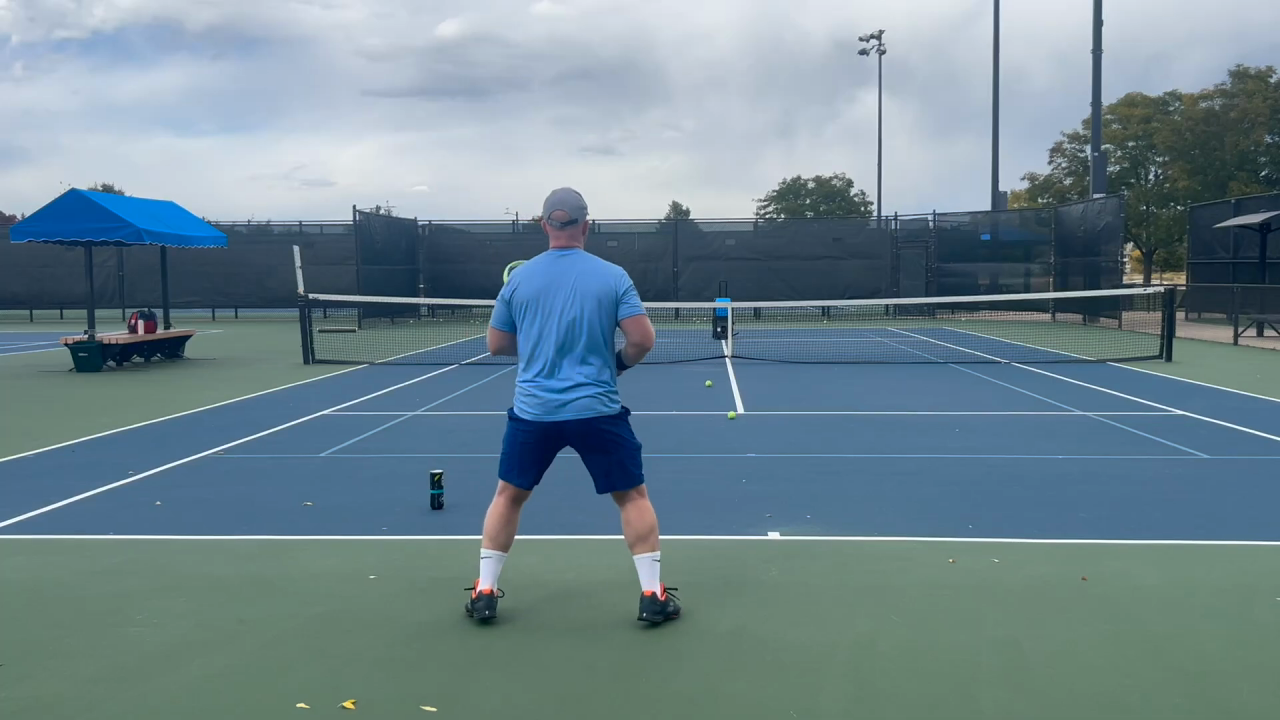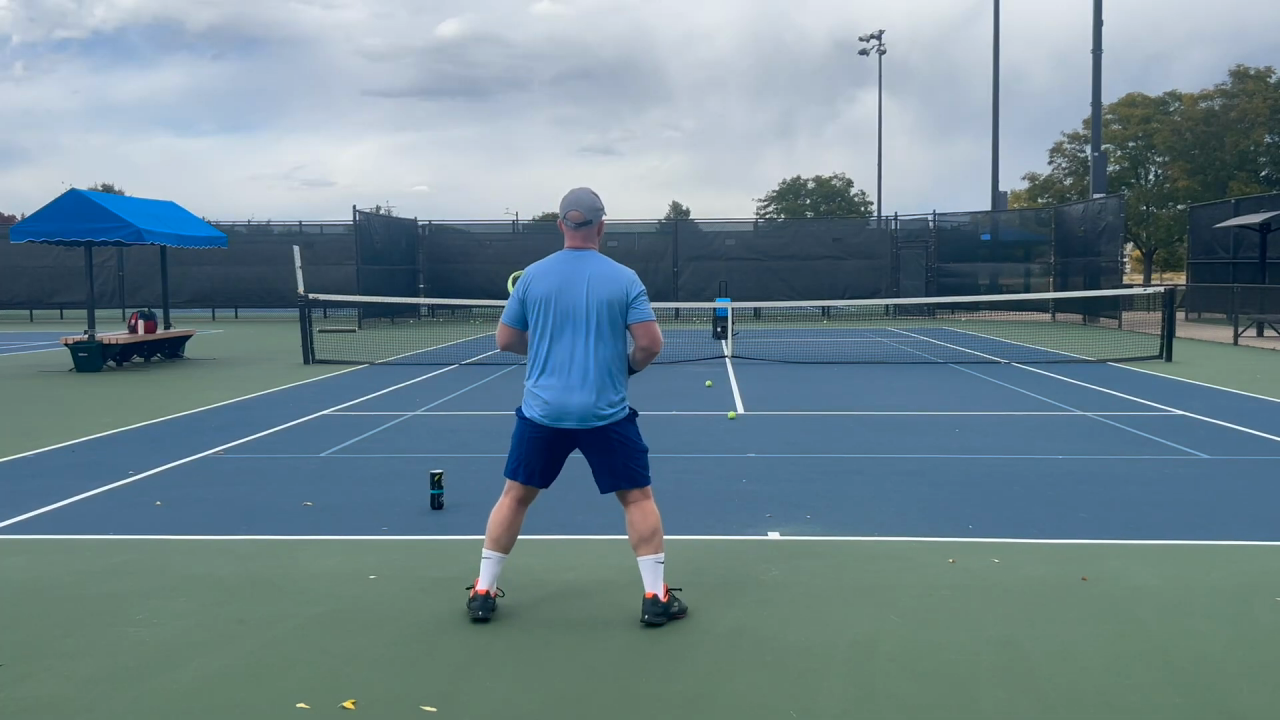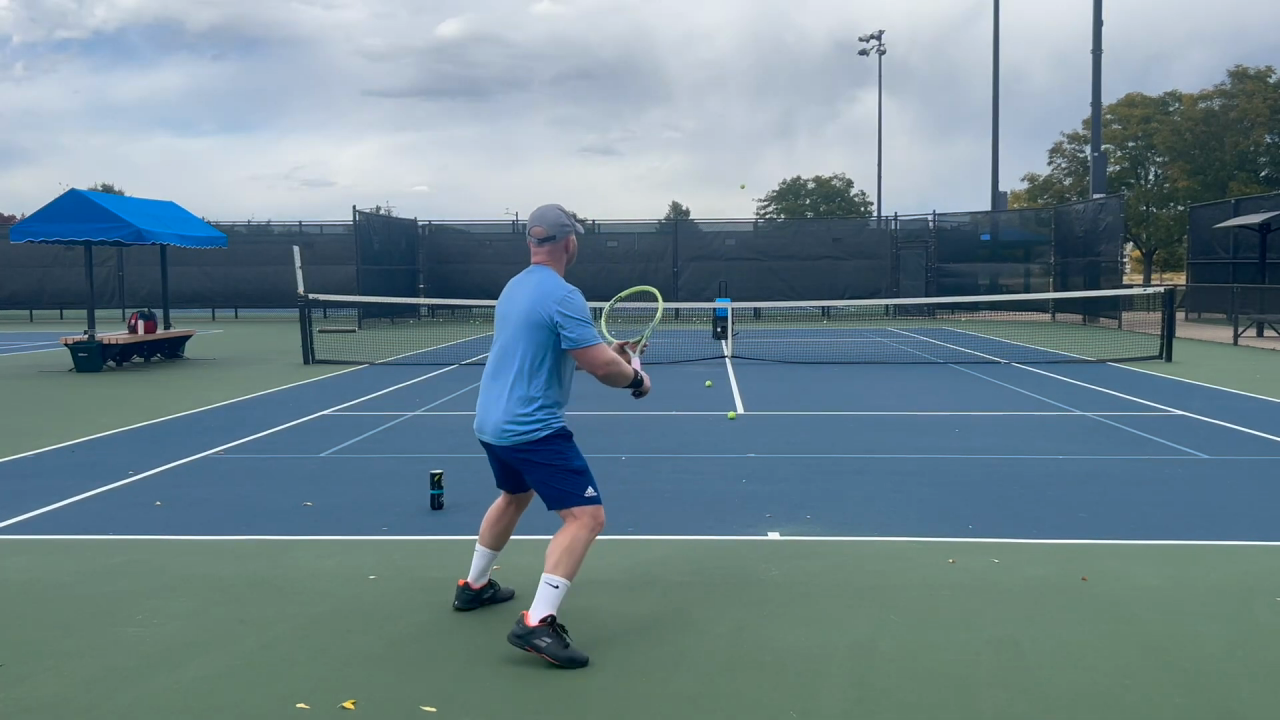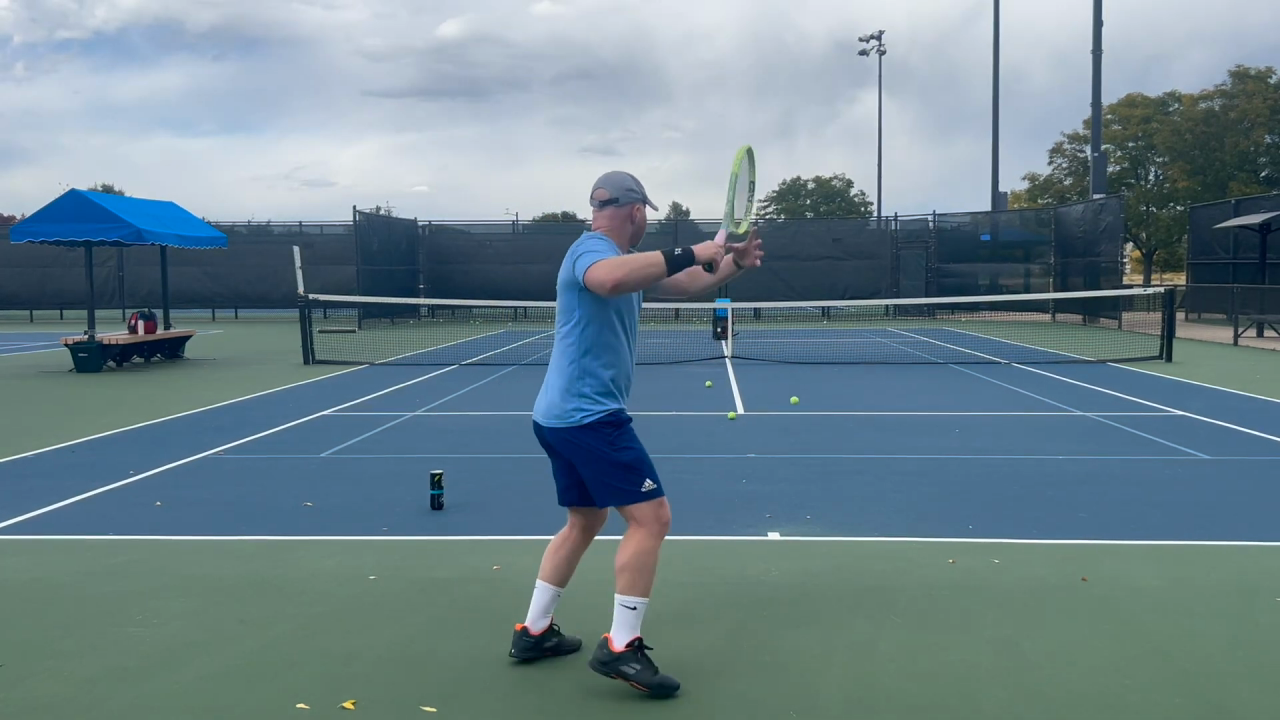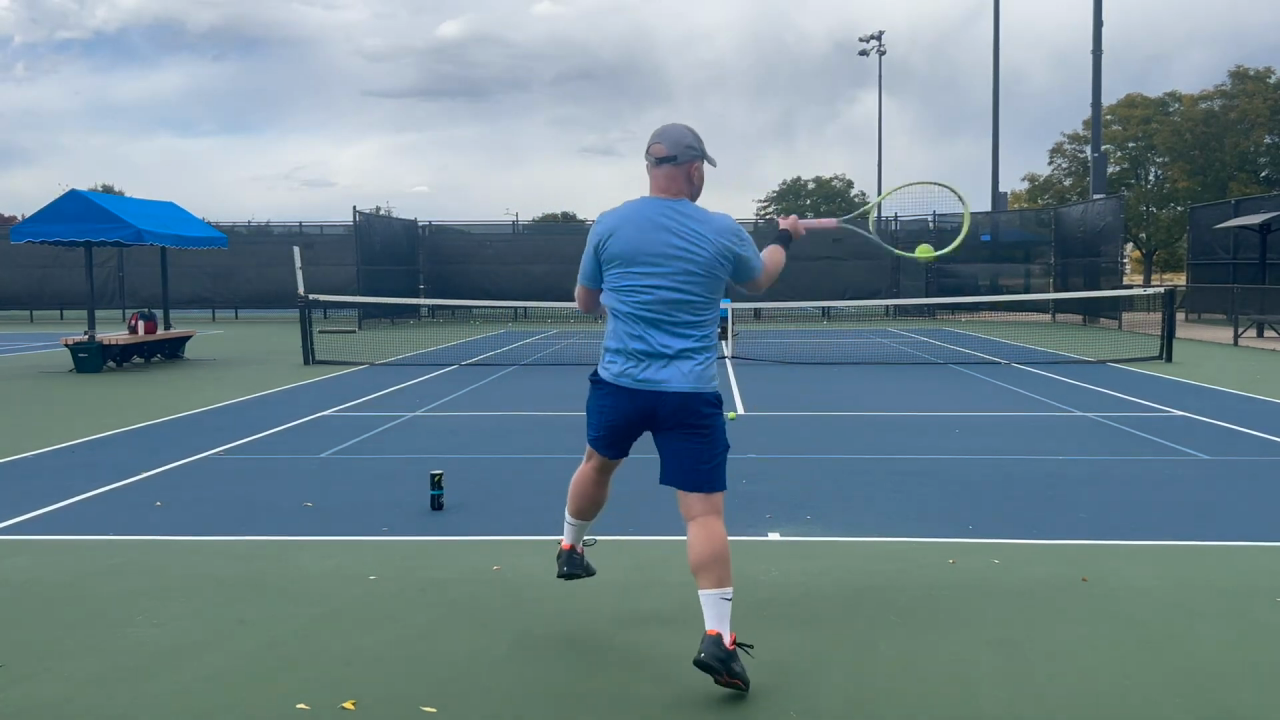
dt=0.7s
person 1, frame 1
left shoulder: (518, 278)
right shoulder: (613, 276)
left elbow: (497, 346)
right elbow: (643, 341)
right wrist: (620, 362)
left hip: (533, 412)
right hip: (598, 411)
left knee: (508, 496)
right knee: (633, 497)
left ankle: (485, 592)
right ankle: (653, 595)
person 1, frame 2
left shoulder: (532, 276)
right shoulder: (625, 279)
left elbow: (506, 341)
right elbow: (651, 344)
right wrist: (627, 366)
left hip: (542, 412)
right hip: (606, 414)
left knee: (514, 496)
right knee: (638, 497)
left ankle: (483, 593)
right ankle: (656, 597)
person 1, frame 3
left shoulder: (515, 288)
right shoulder: (562, 295)
right elbow: (600, 366)
left wrist: (606, 354)
right wrist: (636, 379)
left hip: (492, 424)
right hip: (533, 430)
left knee: (514, 498)
right knee: (585, 518)
left ankle: (474, 585)
right ankle: (537, 624)
person 1, frame 4
left shoulder: (606, 257)
right shoulder: (591, 249)
left elbow: (680, 283)
right elbow: (610, 281)
left wrist: (729, 260)
right wrist: (687, 253)
left hip: (563, 416)
right hip: (589, 416)
left knee: (585, 522)
right knee: (650, 518)
left ankle: (534, 631)
right ankle: (622, 646)
person 1, frame 5
left shoulder: (610, 223)
right shoulder: (721, 230)
left elbow: (586, 303)
right elbow: (761, 280)
right wrist: (784, 239)
left hip: (618, 381)
right hip: (690, 394)
left knee: (598, 462)
right knee: (703, 513)
left ankle: (570, 547)
right ankle: (717, 640)
